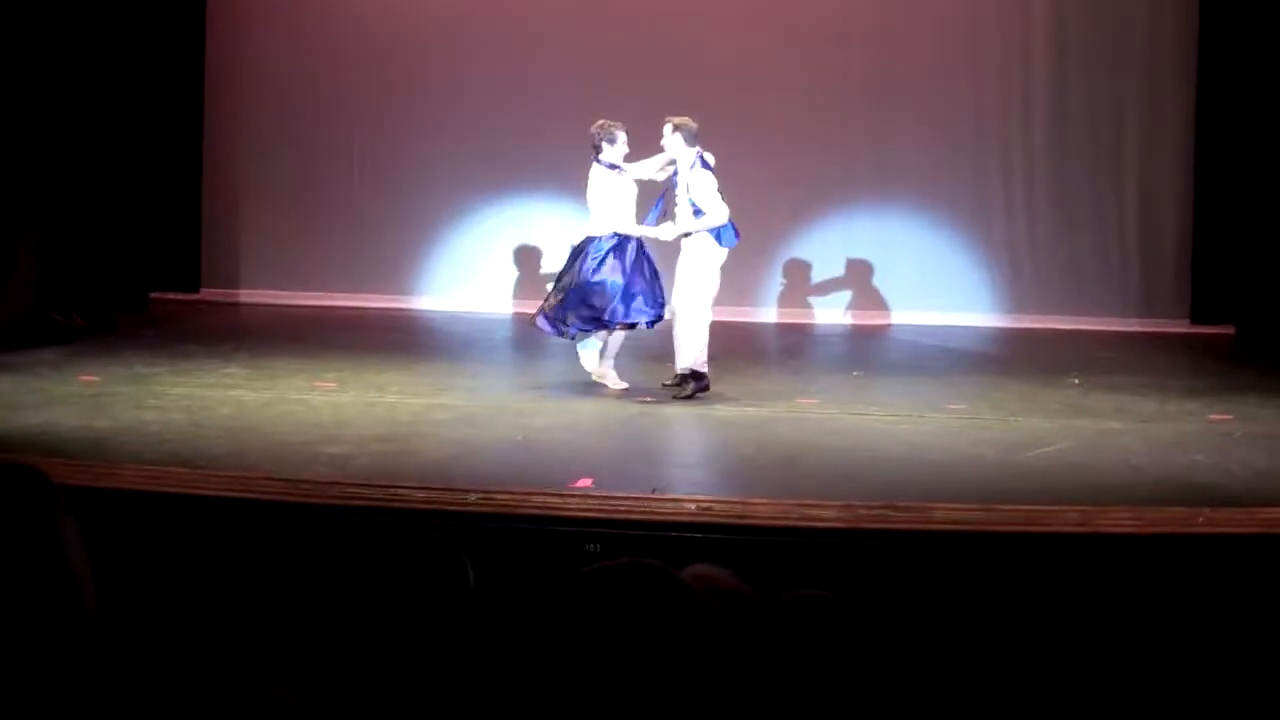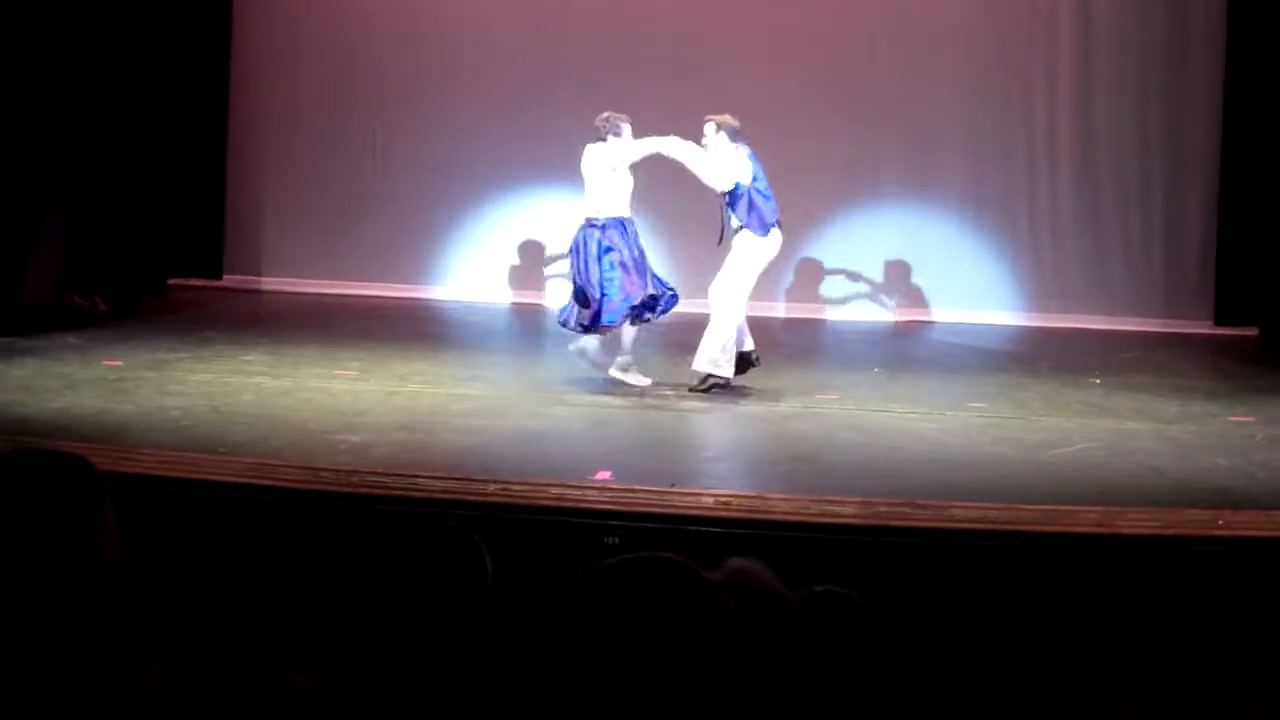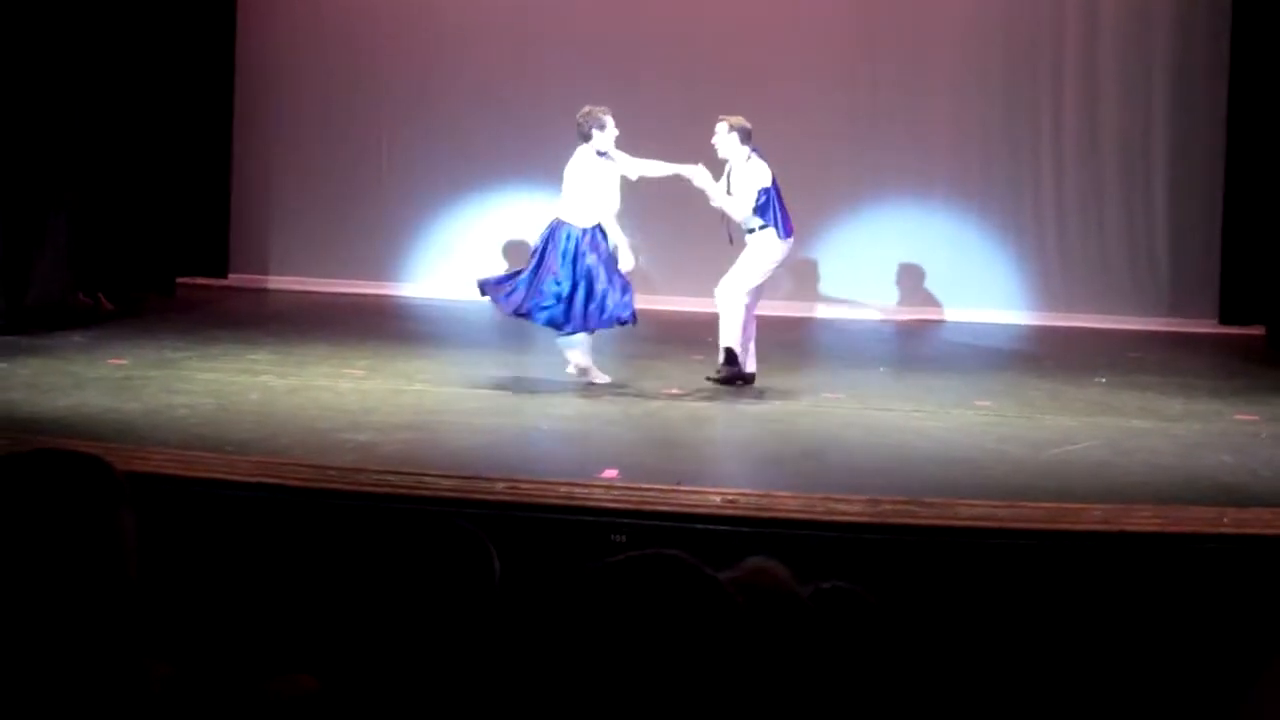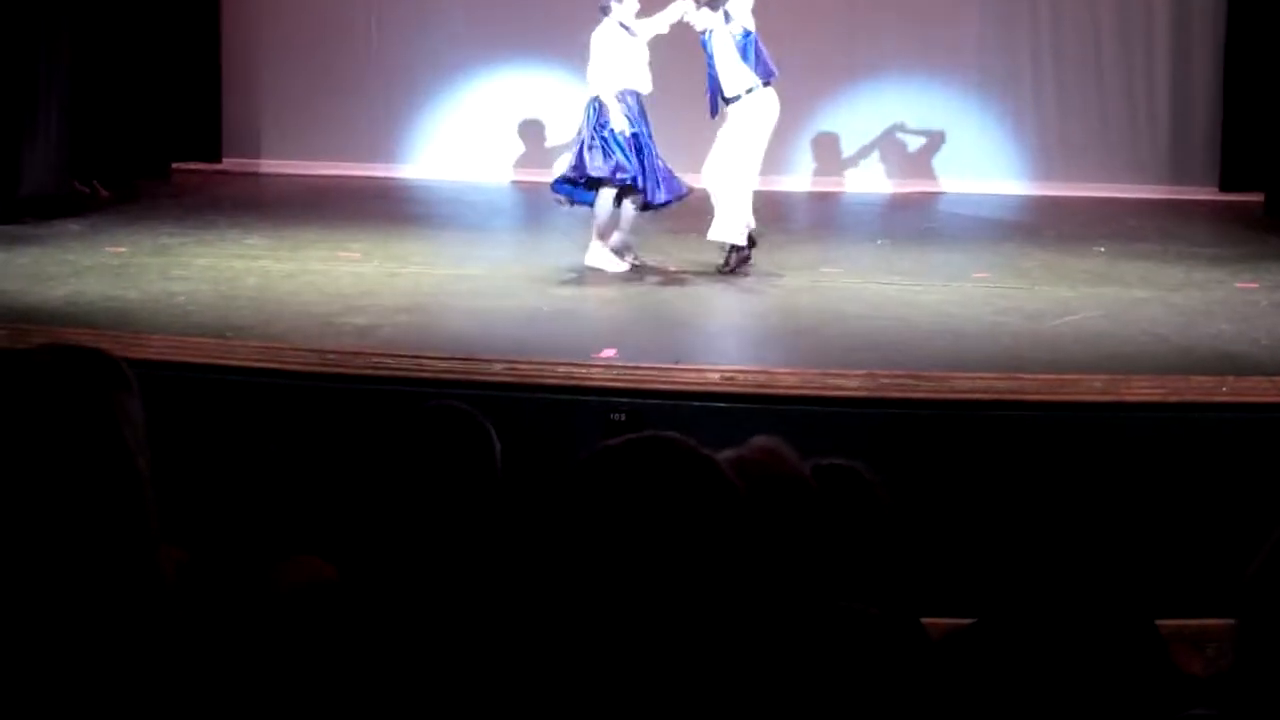
dt=1s
person 1, frame 1
left shoulder: (698, 176)
right shoulder: (691, 161)
left elbow: (721, 214)
left wrist: (681, 228)
left hip: (707, 245)
right hip: (695, 244)
left knee: (692, 305)
right knee: (682, 305)
left ankle: (697, 374)
right ankle: (687, 368)
person 1, frame 2
left shoulder: (739, 155)
right shoulder: (732, 157)
left elbow: (721, 182)
left wrist: (688, 156)
right wrist: (689, 153)
left hip: (757, 238)
right hip: (750, 237)
left knee: (726, 301)
right knee: (721, 294)
left ankle: (717, 372)
right ankle: (745, 352)
person 1, frame 3
left shoulder: (755, 167)
right shoulder: (734, 167)
left elbow: (740, 212)
right elbow: (719, 199)
left wrist: (709, 185)
right wrist: (707, 186)
left hip: (770, 240)
right hip: (758, 240)
left knee: (728, 290)
right knee: (741, 300)
left ankle: (732, 355)
right ankle: (743, 369)
person 1, frame 4
right shoulder: (708, 37)
left hip: (758, 104)
right hip: (736, 110)
left knee: (738, 173)
right knee: (715, 172)
left ankle: (737, 244)
right ankle: (742, 232)
person 2, frame 1
left shoulder: (617, 170)
right shoulder: (603, 178)
left elbow: (648, 168)
right elbow: (616, 222)
right wrist: (656, 232)
left hip: (620, 247)
right hip: (609, 247)
left knee: (624, 308)
right knee: (625, 307)
left ankle: (606, 366)
right ankle: (598, 354)
person 2, frame 2
left shoulder: (608, 157)
right shoulder: (595, 154)
right elbow: (627, 153)
left wrist: (663, 142)
right wrist: (663, 142)
left hip: (615, 232)
right hip: (606, 232)
left knee: (611, 297)
right knee: (630, 295)
left ankle: (588, 340)
right ankle: (623, 364)
person 2, frame 3
left shoulder: (609, 157)
right shoulder: (583, 162)
left elbow: (643, 167)
right elbow: (598, 206)
left wrist: (681, 169)
right wrist: (622, 245)
left hip: (594, 235)
right hip: (576, 235)
left knee: (598, 300)
right knee: (590, 298)
left ankle: (582, 359)
right ankle: (576, 351)
person 2, frame 4
left shoulder: (635, 30)
right shoulder: (605, 33)
right elbow: (597, 75)
right wrist: (615, 109)
left hip: (630, 110)
right hip: (613, 111)
left knee: (639, 179)
right knee: (619, 177)
left ankle: (618, 239)
right ankle: (596, 247)
